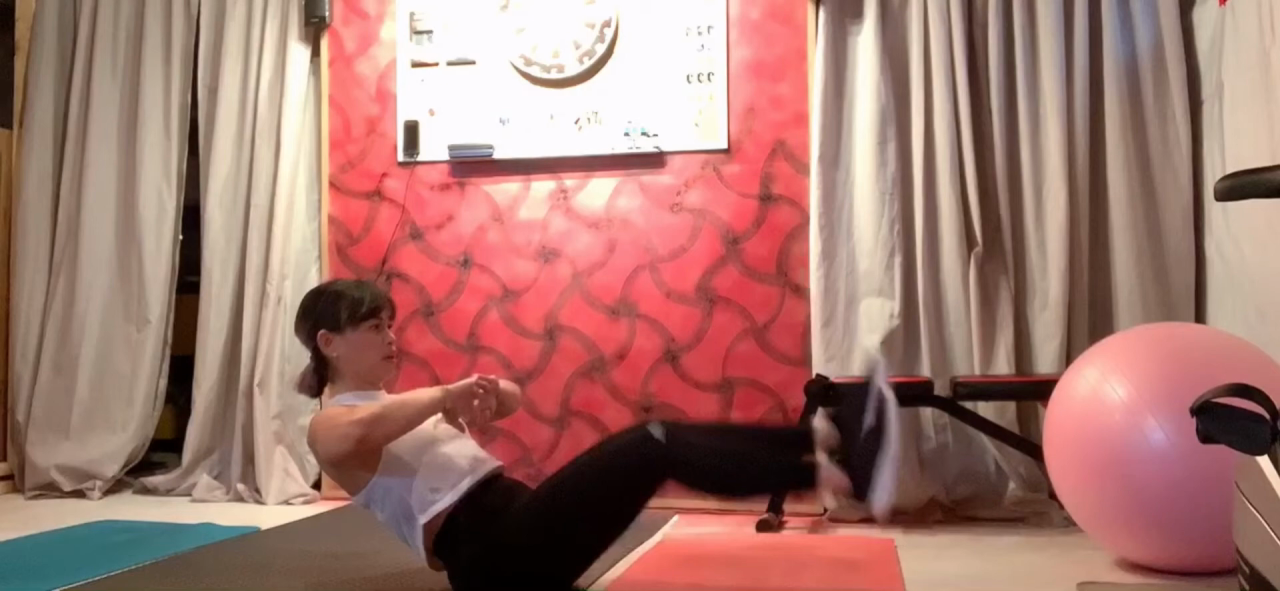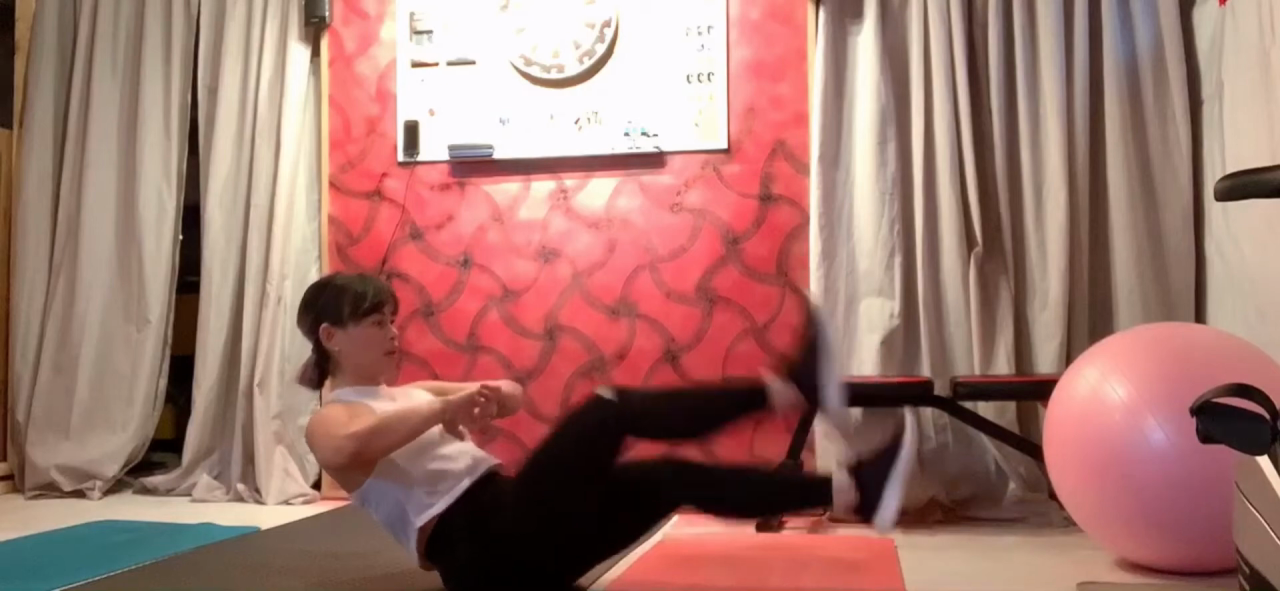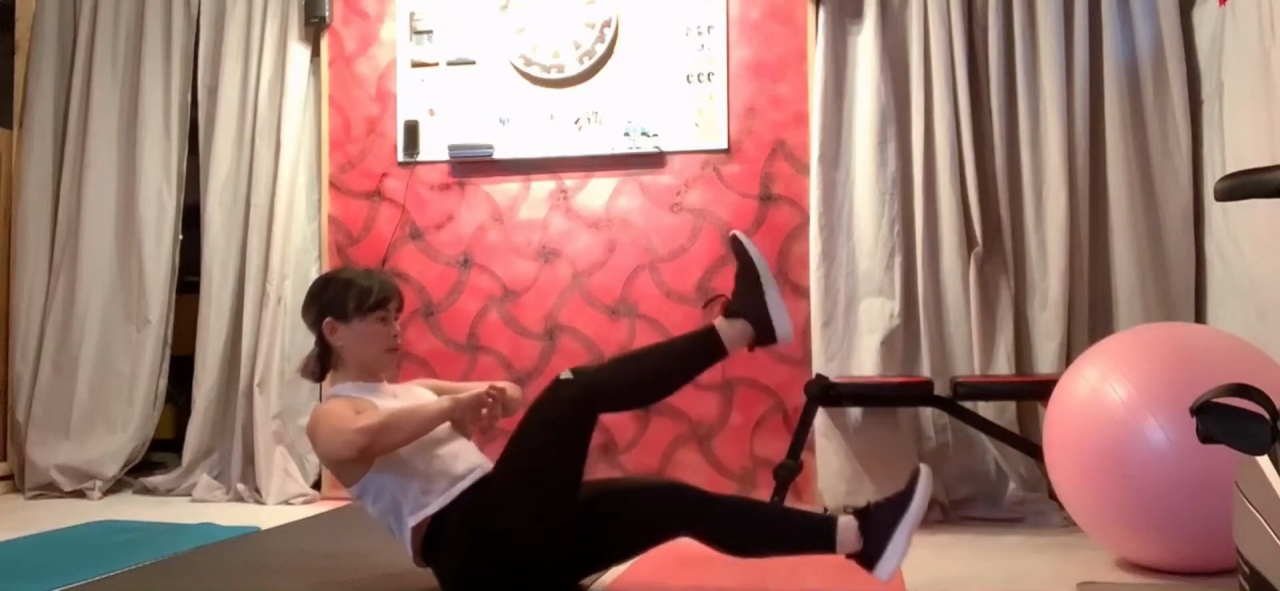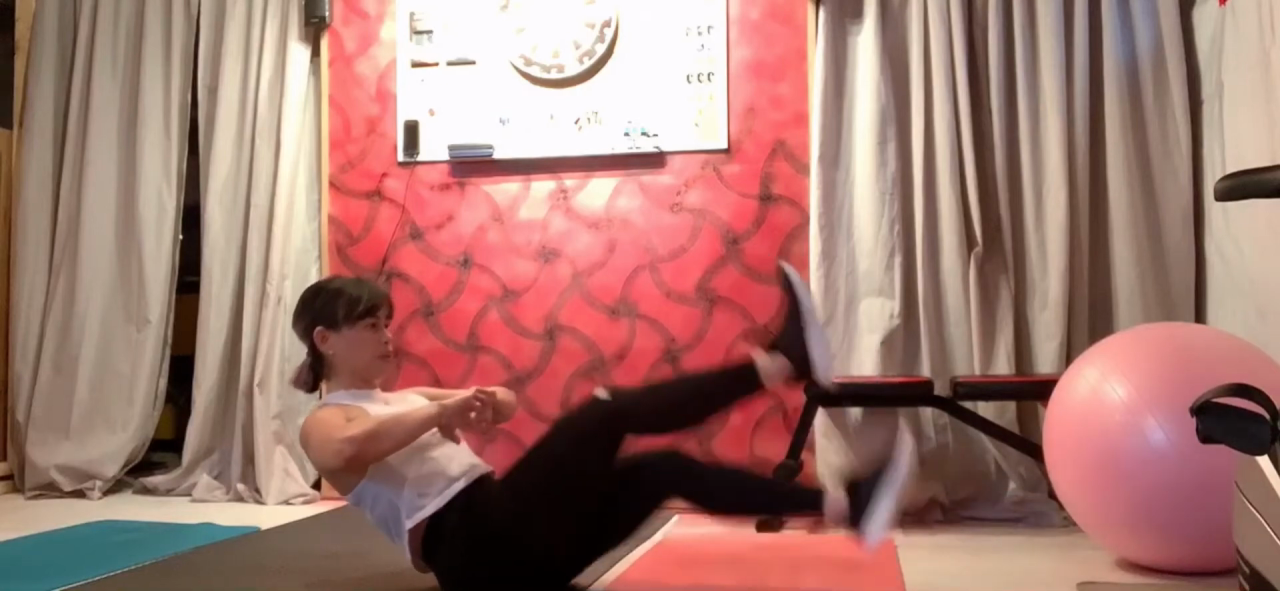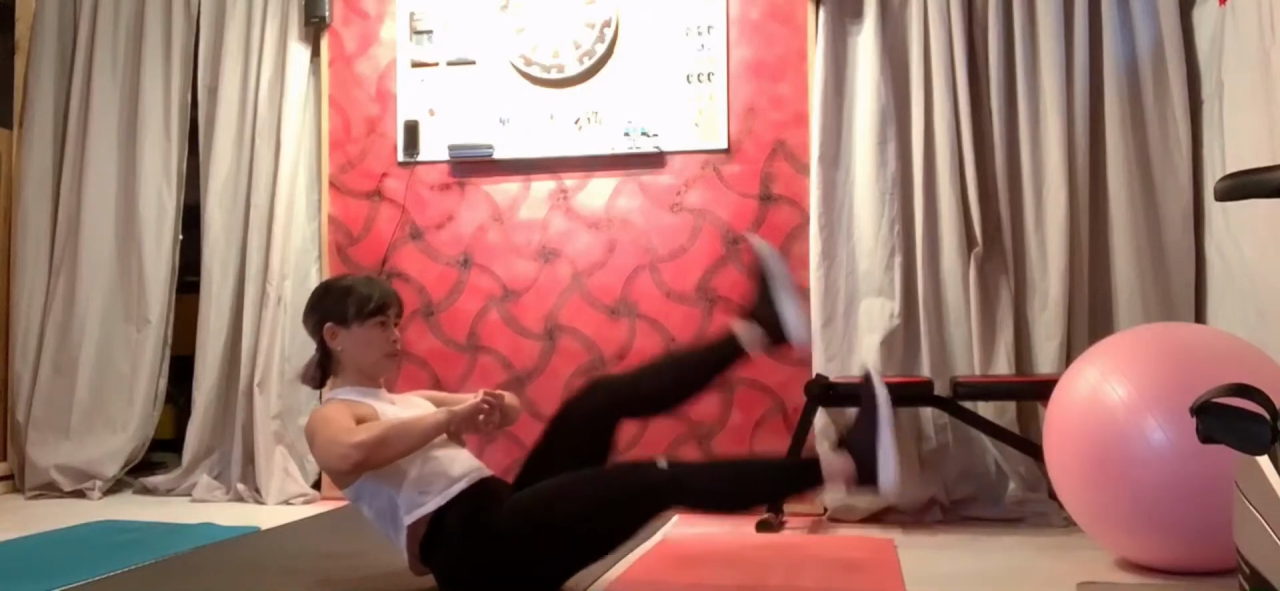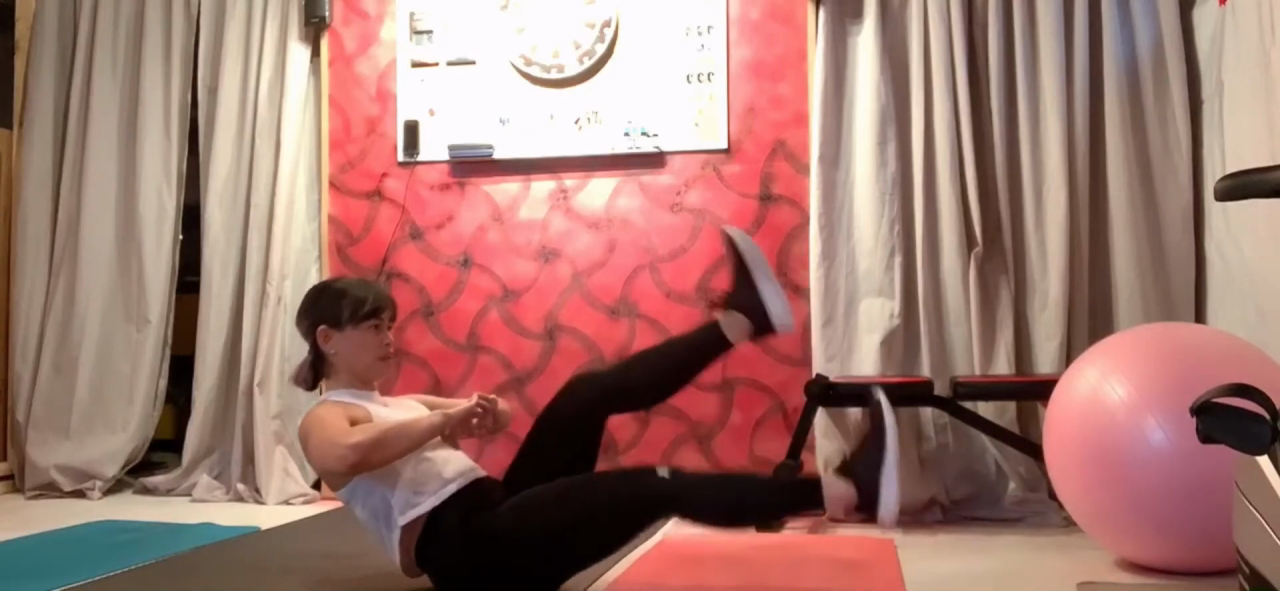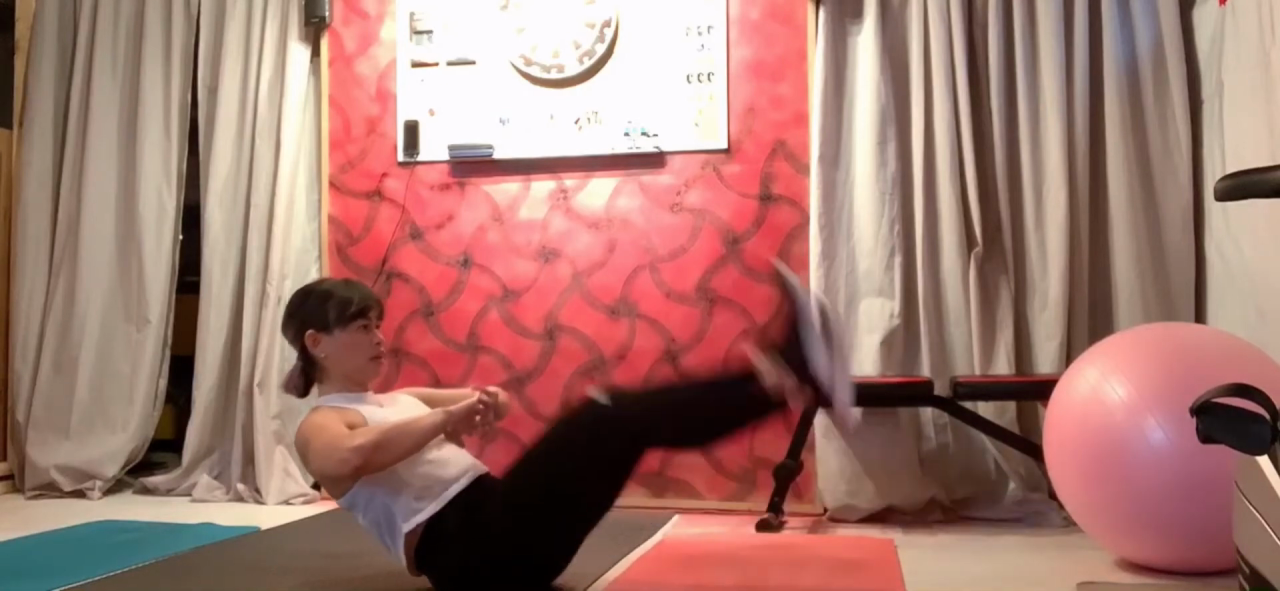
dt=0.3s
person 1, frame 1
left shoulder: (400, 404)
right shoulder: (331, 423)
left elbow: (511, 399)
right elbow: (349, 440)
left wrist: (483, 393)
right wrist: (441, 397)
left hip: (518, 523)
left knee: (660, 446)
right knee: (651, 445)
left ankle: (822, 439)
right ankle: (838, 472)
person 1, frame 2
left shoulder: (406, 395)
right shoulder: (330, 421)
left elbow: (512, 396)
right elbow: (348, 449)
left wrist: (487, 396)
right wrist: (446, 409)
left hip: (517, 524)
left knee: (673, 479)
right knee: (608, 409)
left ankle: (850, 492)
right ankle: (784, 390)
person 1, frame 3
left shoulder: (407, 389)
right shoulder: (332, 415)
left elbow: (511, 397)
right elbow: (353, 442)
left wrist: (482, 396)
right wrist: (453, 407)
left hip: (517, 535)
left knee: (676, 502)
right knee: (575, 389)
left ankle: (856, 537)
right ankle: (739, 327)
person 1, frame 4
left shoulder: (401, 400)
right shoulder: (325, 423)
left elbow: (505, 405)
right elbow: (343, 453)
left wrist: (479, 402)
right wrist: (440, 413)
left hip: (517, 536)
left knee: (665, 468)
right knee: (610, 410)
left ankle: (840, 505)
right ankle: (779, 363)
person 1, frame 5
left shoulder: (406, 399)
right shoulder: (331, 418)
left elbow: (510, 409)
right elbow: (349, 456)
left wrist: (486, 405)
right wrist: (447, 419)
left hip: (507, 521)
left knee: (602, 398)
right knee: (654, 478)
left ankle: (755, 331)
right ankle: (843, 466)
person 1, frame 6
left shoulder: (397, 405)
right shoulder: (324, 420)
left elbow: (500, 418)
right elbow: (345, 457)
left wrist: (479, 410)
right wrist: (444, 423)
left hip: (501, 517)
left knee: (588, 394)
right knee: (651, 488)
left ankle: (739, 320)
right ankle: (845, 490)
person 1, frame 7
left shoulder: (398, 399)
right shoulder: (322, 426)
left elbow: (490, 406)
right elbow: (349, 459)
left wrist: (481, 401)
right wrist: (444, 419)
left hip: (502, 531)
left knee: (628, 427)
right knee: (600, 417)
left ankle: (787, 378)
right ankle: (780, 377)
